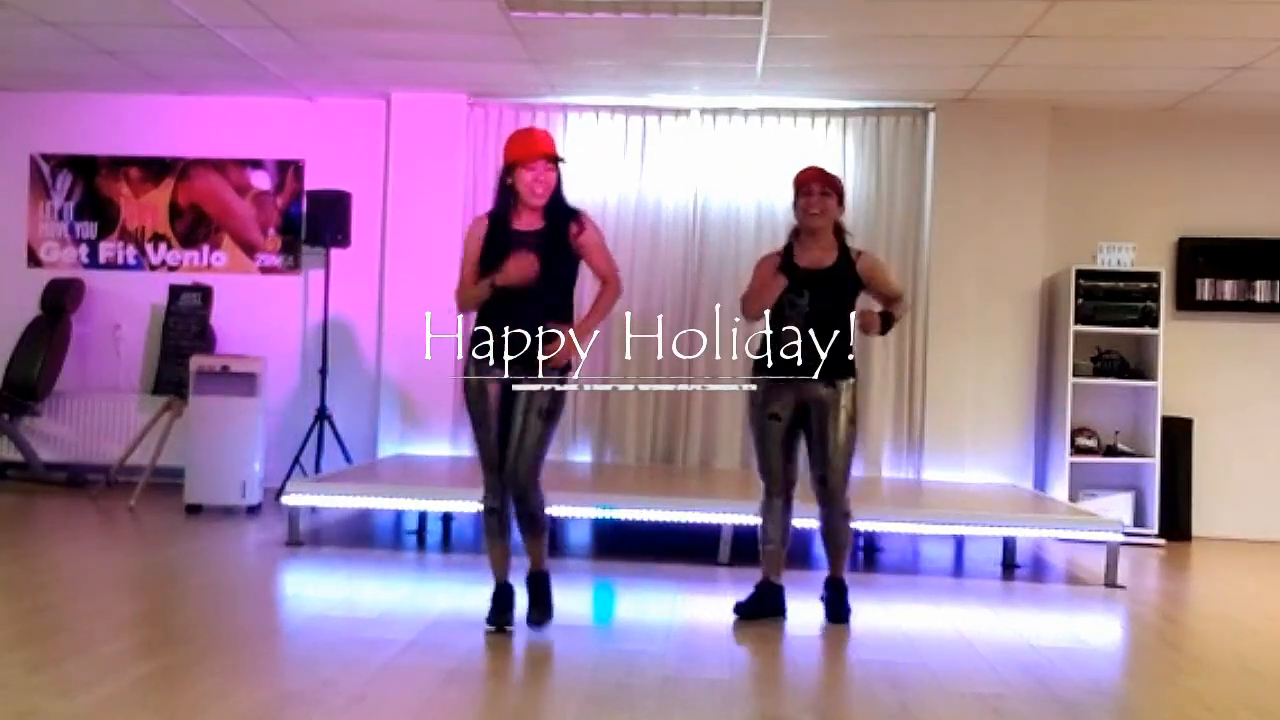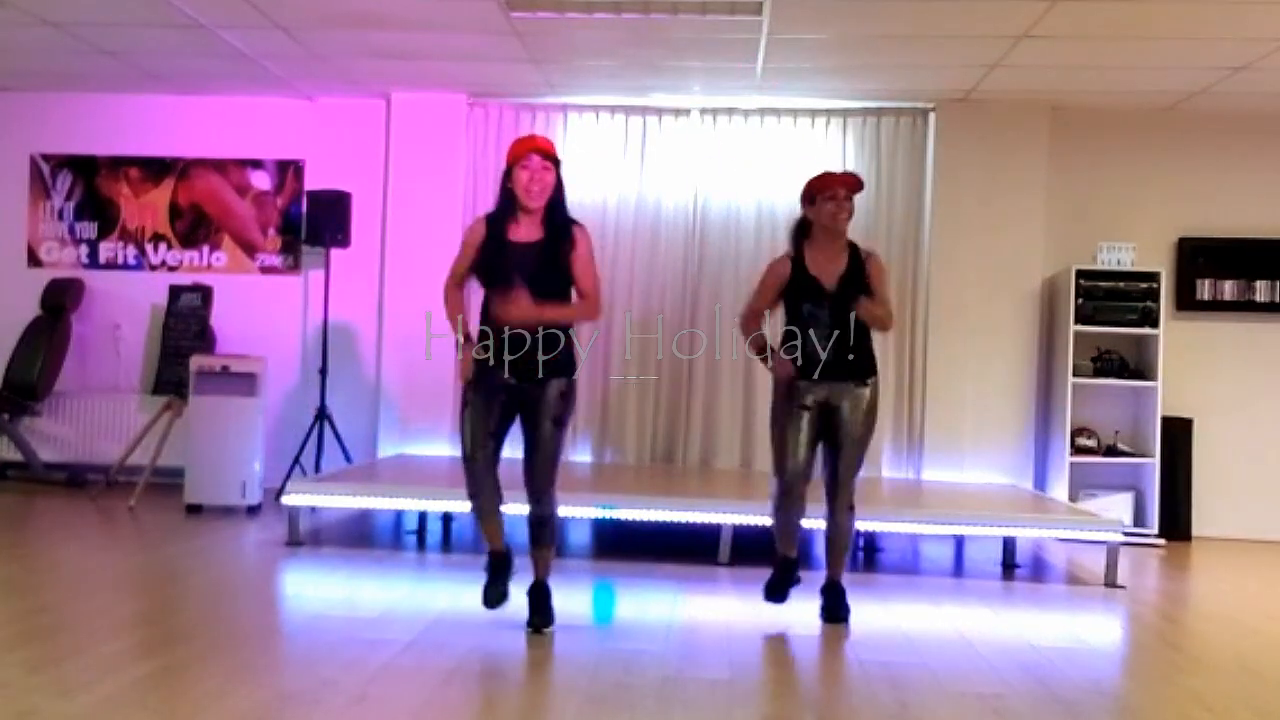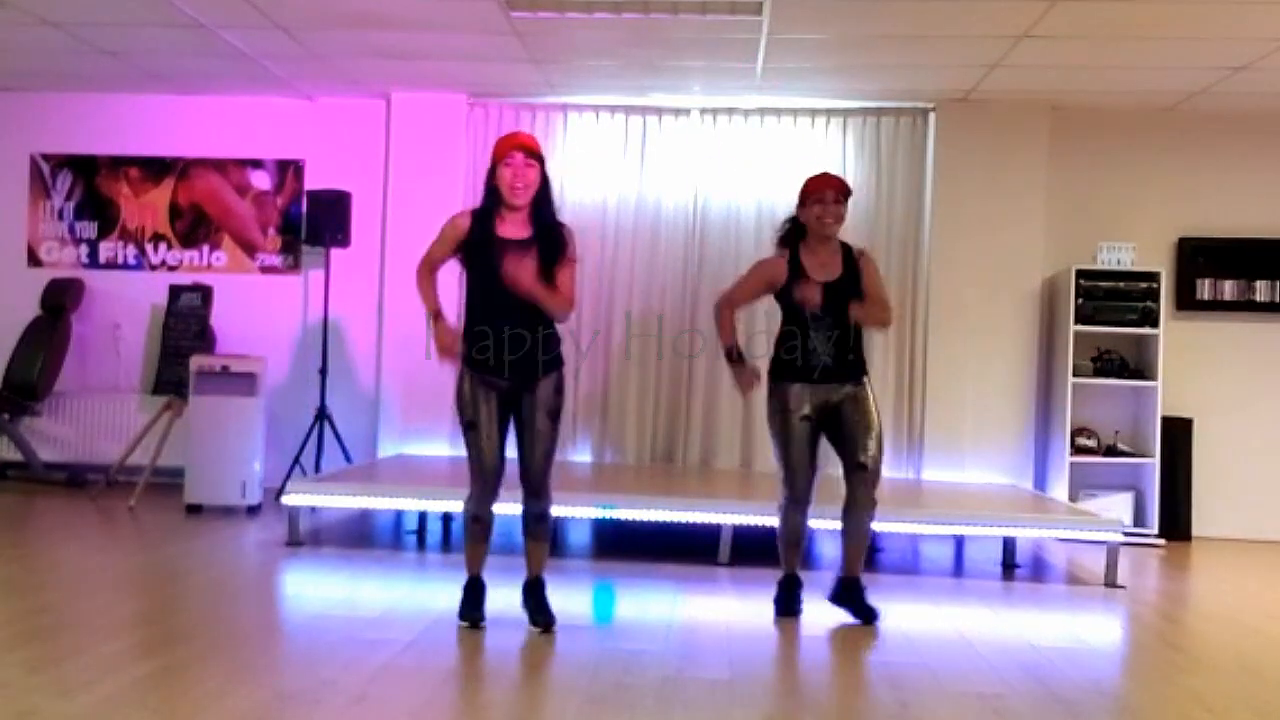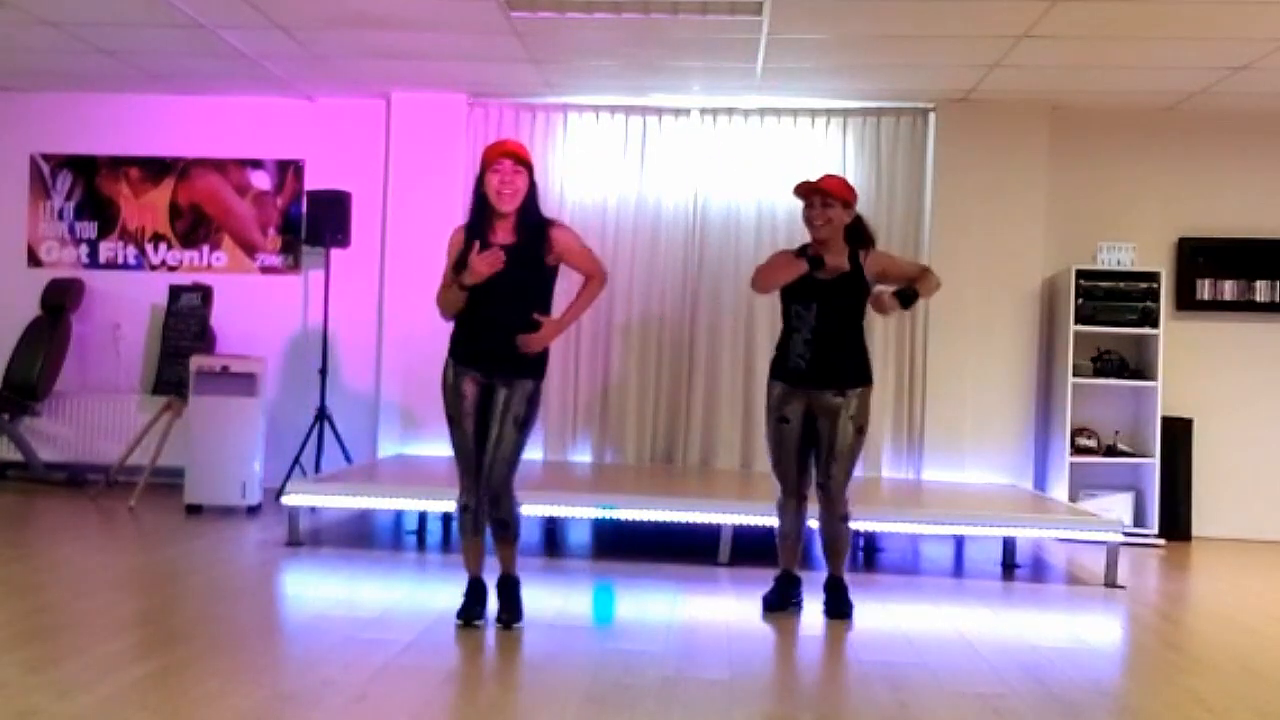
dt=0.3s
person 1, frame 1
left shoulder: (575, 227)
right shoulder: (487, 227)
left elbow: (612, 284)
right elbow: (462, 300)
left wrist: (582, 331)
right wrist: (497, 281)
left hip: (543, 367)
right hip: (487, 364)
left knee: (522, 474)
right knee: (495, 480)
left ankle: (538, 575)
right ankle: (500, 588)
person 1, frame 2
left shoulder: (571, 236)
right shoulder: (483, 230)
left elbow: (591, 306)
right elbow: (453, 284)
left wrist: (539, 313)
right wrist: (462, 338)
left hip: (550, 376)
right hip: (491, 369)
left knee: (540, 486)
right knee: (477, 463)
left ankle: (541, 588)
right ankle: (498, 555)
person 1, frame 3
left shoulder: (558, 236)
right shoulder: (467, 225)
left elbow: (566, 305)
right elbow: (426, 271)
left wrist: (535, 287)
right wrist: (438, 322)
left hip: (540, 370)
right hip: (481, 372)
left knee: (536, 481)
right knee: (485, 480)
left ankle: (535, 585)
right ankle: (473, 584)
person 1, frame 4
left shoulder: (551, 236)
right shoulder: (465, 237)
left elbow: (598, 276)
right elbow: (447, 308)
left wrist: (560, 324)
right wrist: (466, 278)
left hip: (522, 375)
right hip: (465, 370)
left knee: (497, 480)
right knee: (471, 481)
left ankle: (509, 580)
right ankle: (475, 584)
person 2, frame 1
left shoulder: (859, 262)
right shoulder: (773, 262)
left elbow: (897, 299)
right elbow: (749, 309)
left wrist: (882, 321)
right wrist: (798, 267)
left hip: (832, 385)
right hip: (775, 384)
left knee: (831, 488)
right knee: (776, 487)
left ankle: (835, 582)
right ankle: (769, 587)
person 2, frame 2
left shoulder: (867, 262)
right shoulder: (785, 266)
left elbow: (885, 320)
right elbow: (751, 318)
left wrist: (843, 293)
right wrist: (768, 354)
left hip: (855, 387)
right hip: (799, 384)
left knee: (841, 488)
right knee: (791, 478)
left ankle: (834, 587)
right ankle: (785, 562)
person 2, frame 3
left shoulder: (859, 262)
right shoulder: (779, 265)
left elbow: (883, 316)
right elbow: (725, 304)
left wrist: (832, 302)
right wrist: (736, 358)
left hip: (849, 385)
right hip: (793, 387)
left knee: (865, 477)
right knee: (797, 489)
left ankle: (850, 582)
right ankle: (789, 581)
person 2, frame 4
left shoulder: (869, 263)
right shoulder: (792, 260)
left elbow: (929, 277)
right elbow: (759, 282)
left wrist: (901, 297)
right wrist: (818, 262)
left hip: (845, 393)
right hip: (789, 389)
left knee: (833, 491)
right knee: (791, 488)
left ankle: (836, 580)
right ankle: (788, 577)
